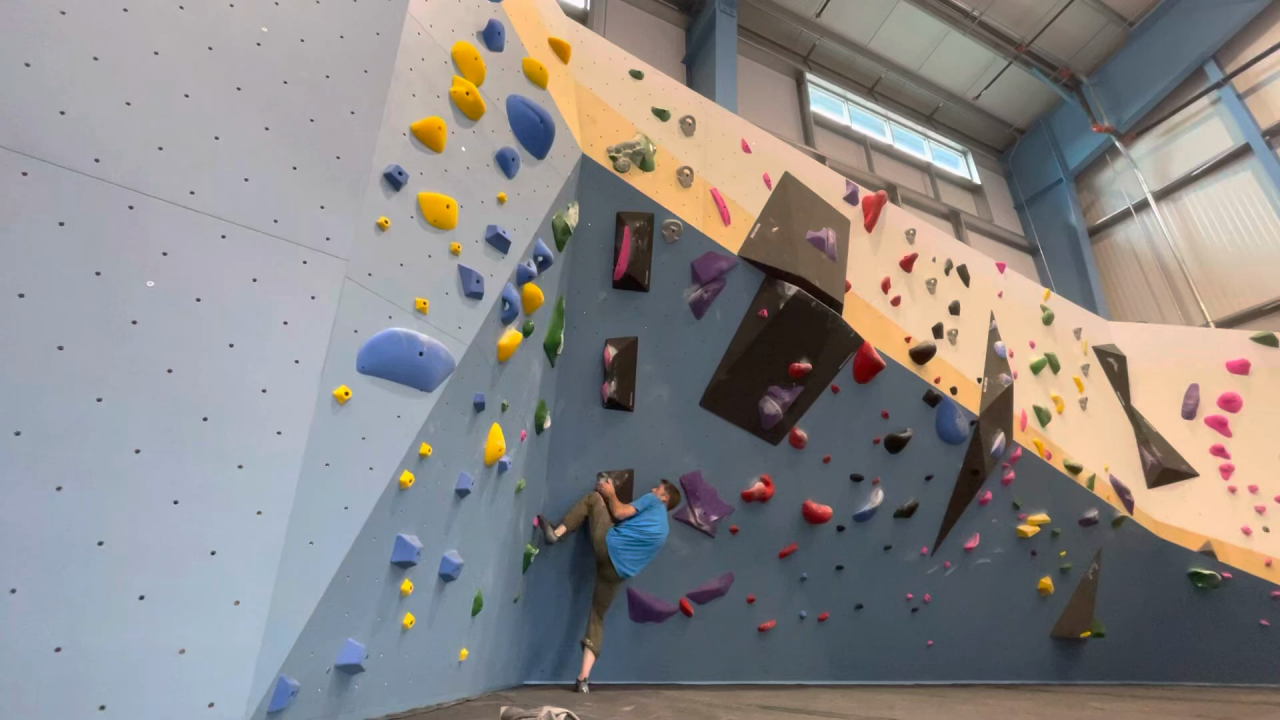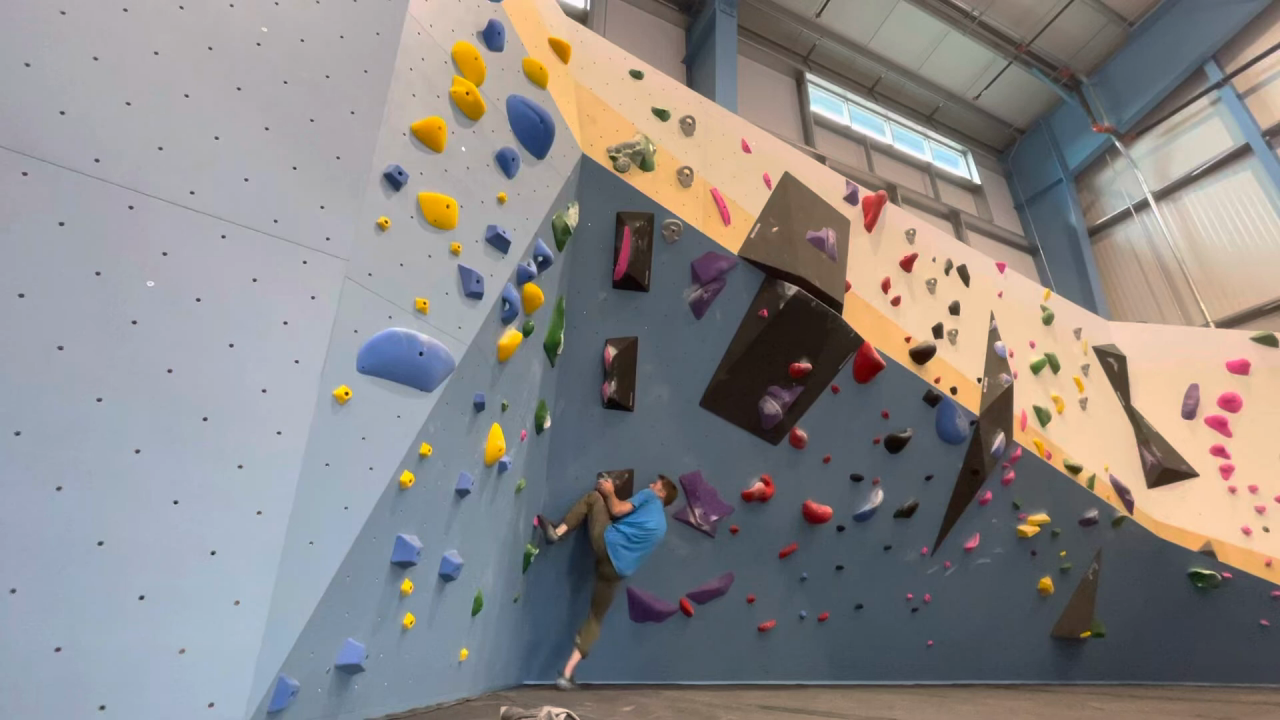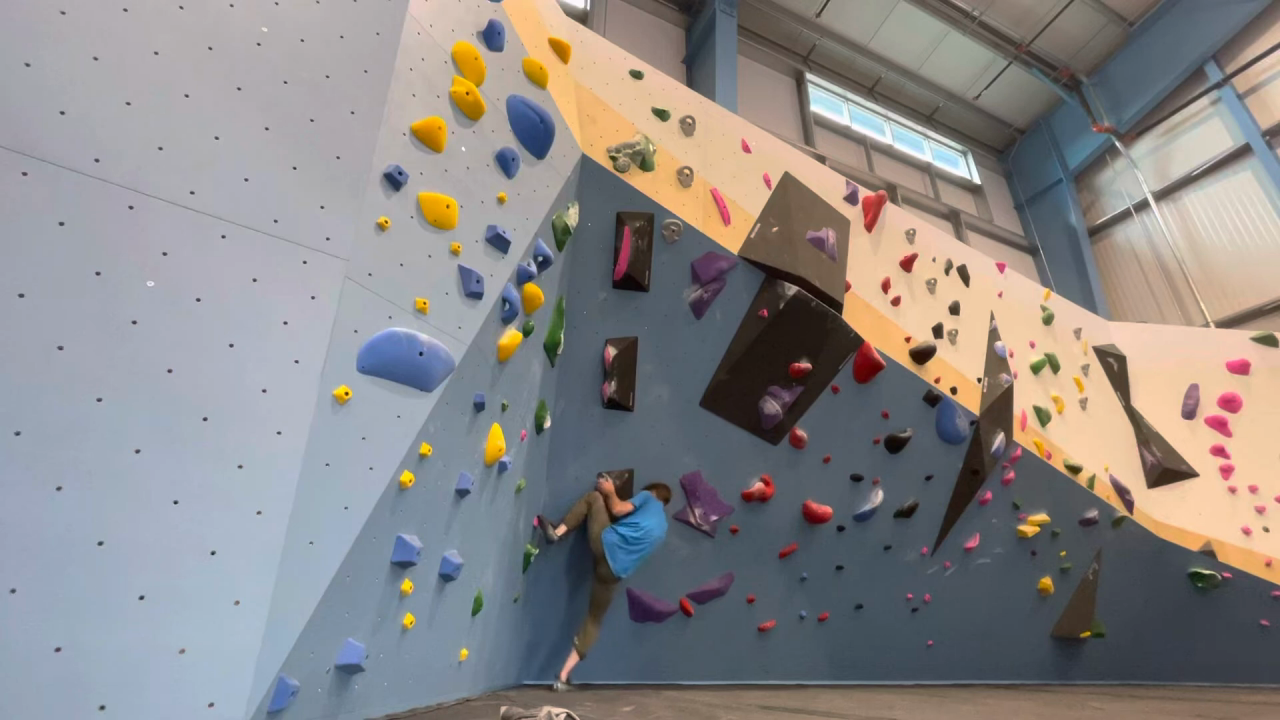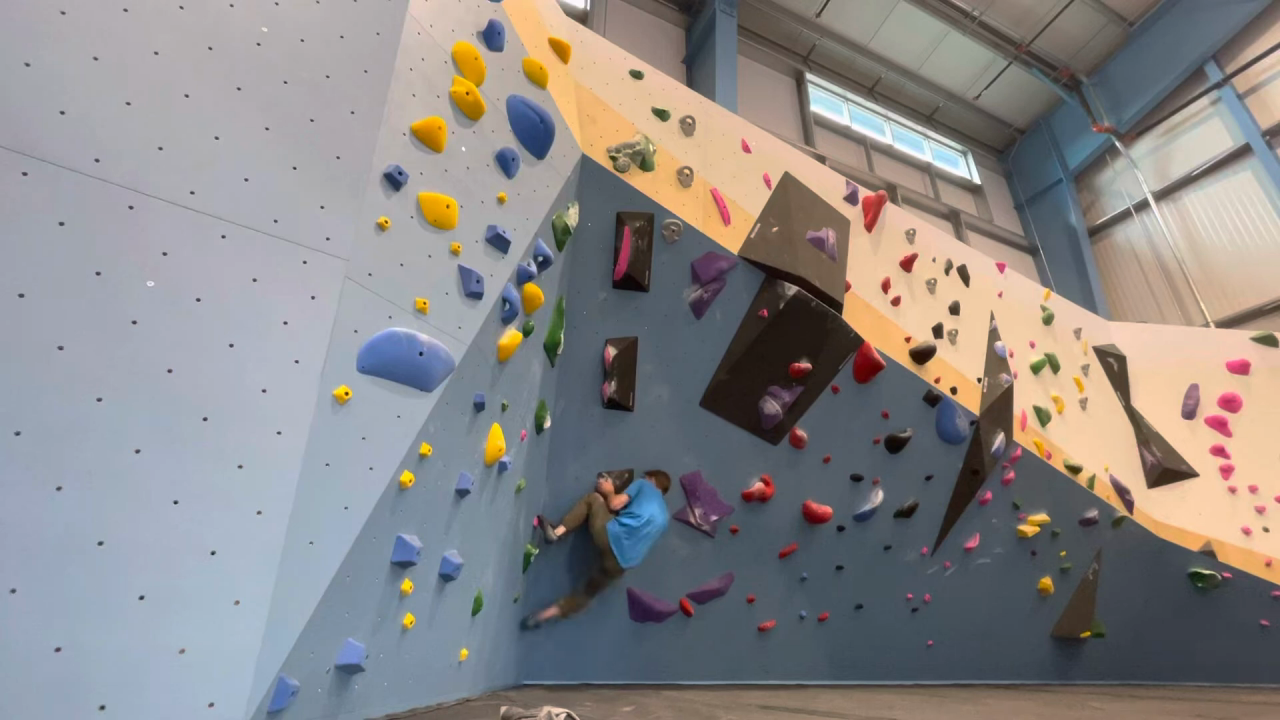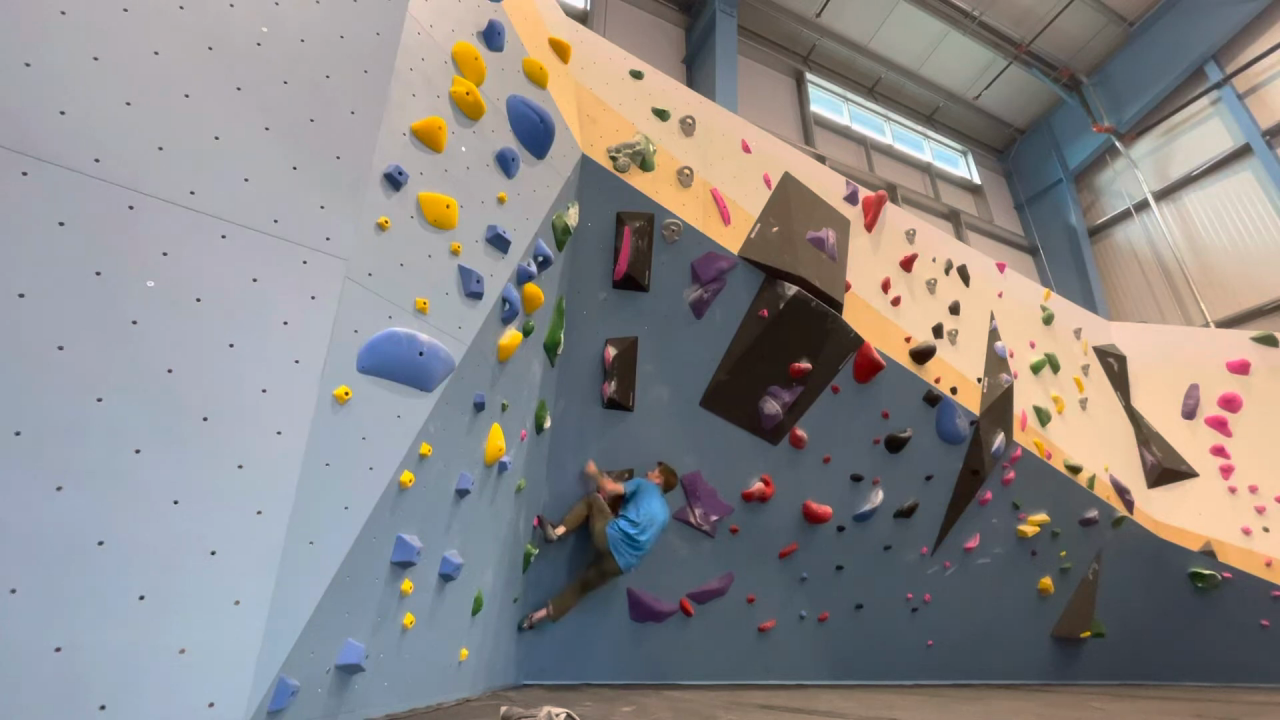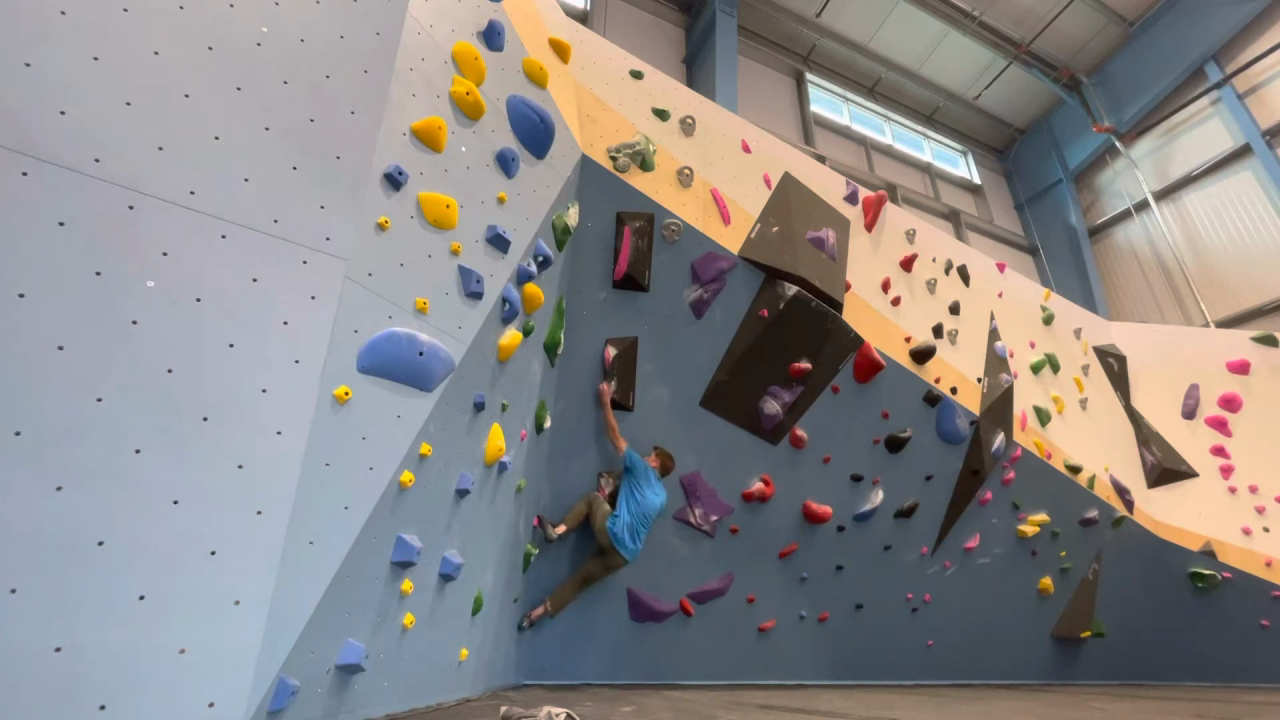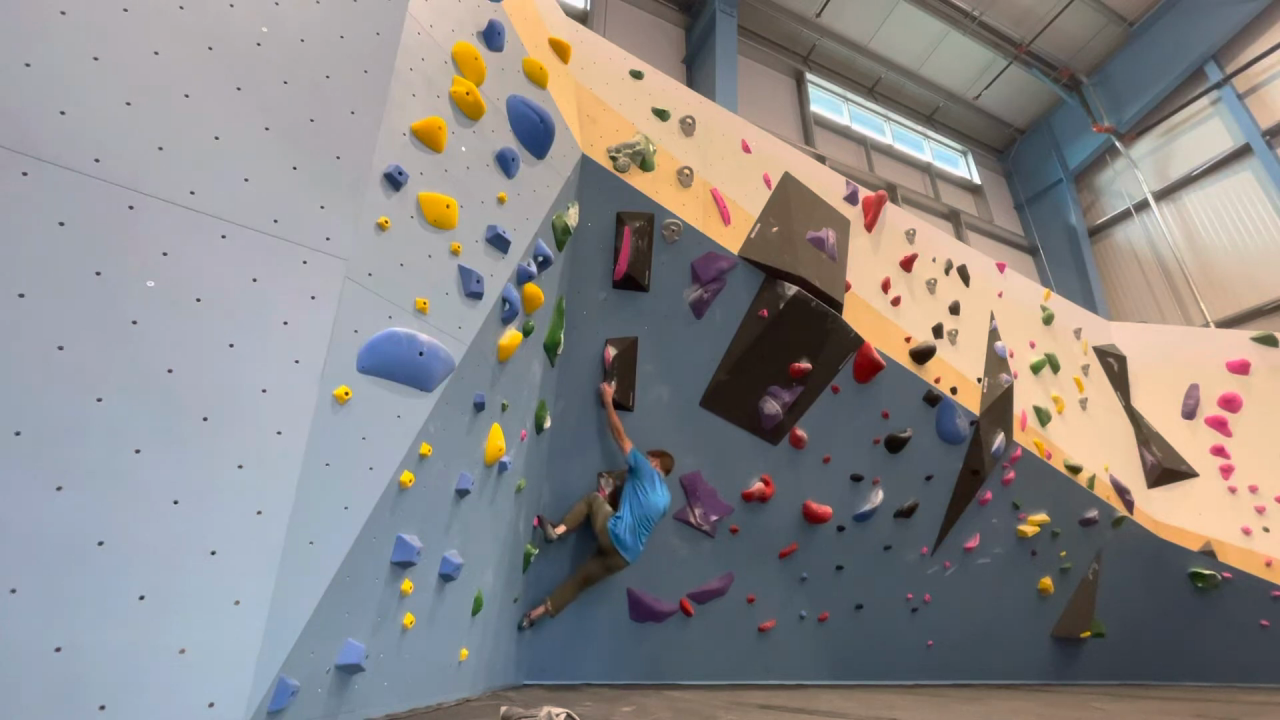
dt=0.4s
person 1, frame 1
left shoulder: (652, 501)
right shoulder: (663, 529)
left elbow: (620, 513)
left wrist: (610, 494)
left hip: (609, 543)
right hip: (619, 569)
left knee: (594, 497)
right knee: (597, 616)
left ankle: (556, 532)
right ankle: (583, 677)
person 1, frame 2
left shoulder: (649, 496)
right shoulder: (661, 524)
left elbow: (617, 510)
left wrist: (609, 493)
left hip: (607, 541)
right hip: (617, 568)
left knee: (593, 497)
right knee: (595, 616)
left ankle: (557, 531)
right ankle: (567, 673)
person 1, frame 3
left shoulder: (648, 498)
right shoulder: (662, 528)
left elbow: (618, 509)
left wrist: (609, 492)
left hip: (606, 542)
right hip: (616, 570)
left knee: (593, 496)
right knee: (594, 619)
left ankle: (557, 531)
right ankle: (563, 676)
person 1, frame 4
left shoulder: (644, 485)
right shoulder: (664, 517)
left elbow: (615, 504)
left wrist: (609, 492)
left hip: (611, 537)
left knee: (594, 498)
right knee: (591, 589)
left ankle: (557, 531)
person 1, frame 5
left shoulder: (644, 485)
right shoulder: (665, 513)
left elbow: (608, 489)
left wrist: (595, 473)
left hip: (613, 540)
right hip: (623, 563)
left knee: (593, 498)
right knee: (583, 584)
left ankle: (557, 530)
right ankle: (541, 615)
person 1, frame 6
left shoulder: (641, 469)
right shoulder: (662, 496)
left elbow: (615, 436)
left wrist: (605, 401)
right wrist: (611, 499)
left hip: (611, 534)
right hip: (625, 554)
left knee: (593, 498)
right knee: (580, 579)
left ankle: (557, 530)
right ankle: (540, 611)
person 1, frame 7
left shoulder: (644, 470)
right shoulder: (665, 497)
left elbow: (620, 435)
left wrist: (608, 401)
right wrist: (616, 492)
left hip: (614, 535)
right hip: (627, 554)
left knee: (593, 498)
right knee: (580, 579)
left ankle: (558, 530)
right ankle: (540, 610)
